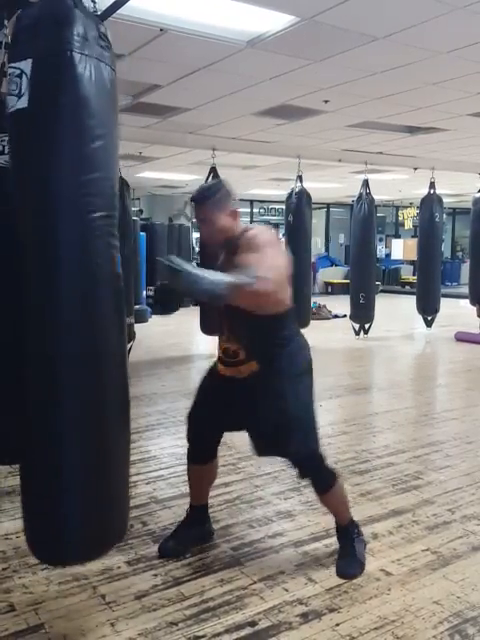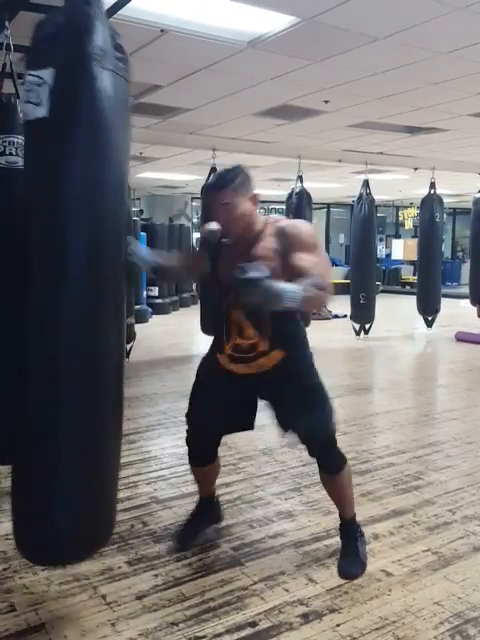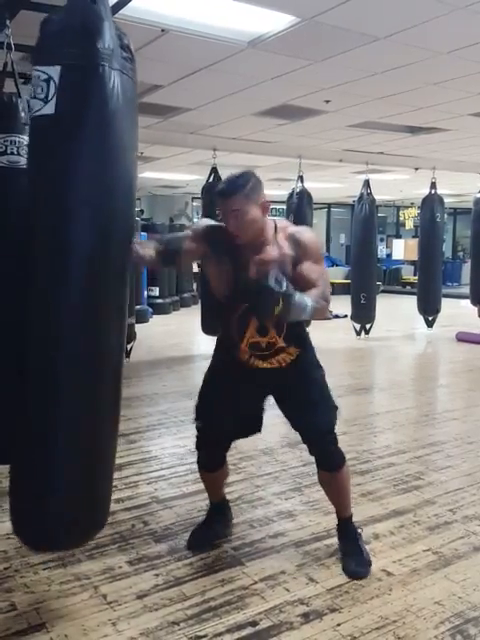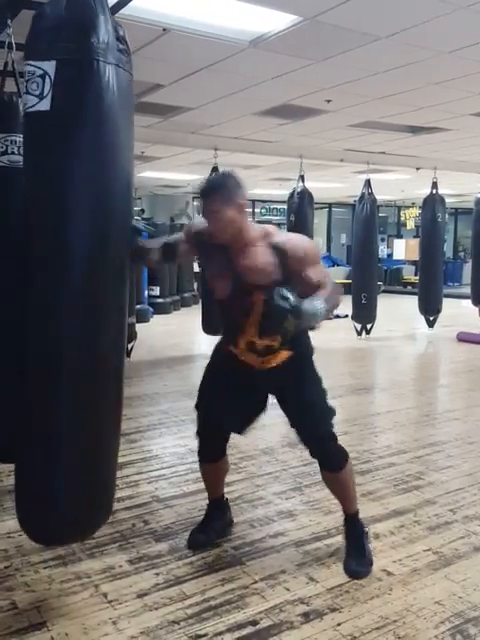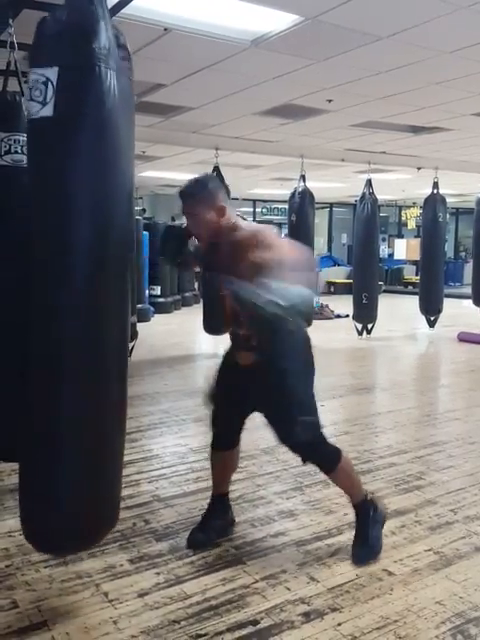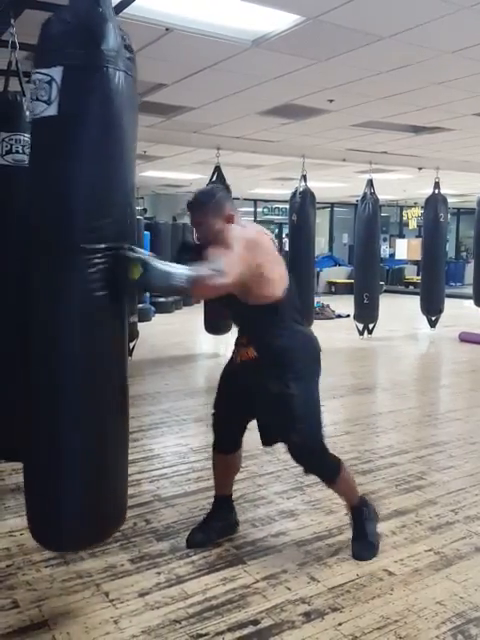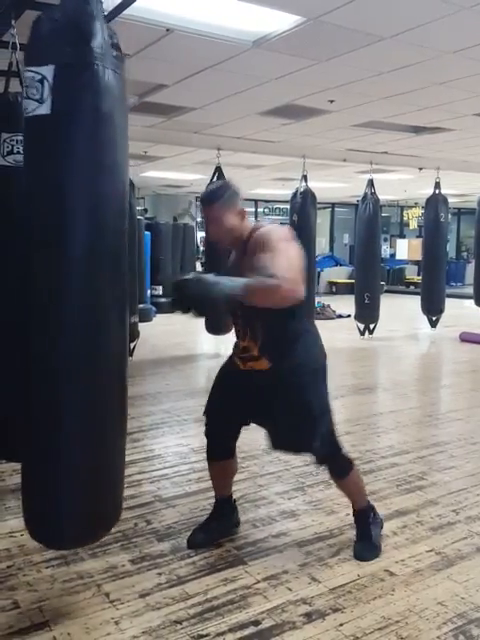
dt=0.1s
person 1, frame 1
left shoulder: (259, 241)
right shoulder: (230, 248)
left elbow: (259, 290)
right elbow: (221, 292)
left wrist: (189, 277)
right wrist: (187, 280)
left hip: (279, 366)
right hip: (236, 364)
left knee: (306, 458)
right knee: (201, 435)
left ankle: (349, 533)
right ankle: (197, 522)
person 1, frame 2
left shoulder: (293, 234)
right shoulder: (214, 239)
left elbow: (318, 294)
right elbow: (180, 263)
left wrist: (271, 291)
left hip: (284, 357)
right hip: (226, 361)
left knee: (323, 446)
right knee: (200, 437)
left ankle: (351, 531)
right ankle: (207, 507)
person 1, frame 3
left shoulder: (300, 241)
right shoulder: (211, 237)
left elbow: (321, 304)
right elbow: (159, 250)
left wrist: (290, 302)
right wrist: (127, 246)
left hip: (292, 357)
right hip: (235, 360)
left knee: (324, 444)
right knee: (210, 444)
left ankle: (348, 530)
right ankle: (219, 513)
person 1, frame 4
left shoulder: (289, 246)
right shoulder: (203, 239)
left elbow: (329, 292)
right elbow: (161, 250)
left wrist: (300, 314)
right wrist: (145, 250)
left hip: (287, 356)
right hip: (234, 357)
left knee: (322, 443)
right knee: (211, 435)
left ankle: (355, 527)
right ankle: (218, 513)
person 1, frame 5
left shoulder: (256, 239)
right shoulder: (216, 241)
left elbow: (297, 263)
left hip: (278, 354)
right hip: (247, 351)
left knee: (306, 442)
right knee: (224, 426)
left ankle: (367, 511)
right ankle: (219, 510)
person 1, frame 6
left shoulder: (241, 239)
right shoulder: (234, 239)
left elbow: (209, 282)
left wrist: (151, 269)
left hip: (288, 355)
right hip: (257, 355)
left knee: (307, 450)
right knee: (226, 429)
left ankle: (361, 510)
right ankle: (223, 513)
person 1, frame 7
left shoulder: (273, 236)
right shoulder: (243, 248)
left elbow: (280, 288)
left wrist: (217, 287)
right wrist: (204, 295)
left hip: (295, 362)
right hip: (250, 358)
left knee: (324, 449)
right knee: (218, 432)
left ankle: (366, 517)
right ankle: (224, 513)
